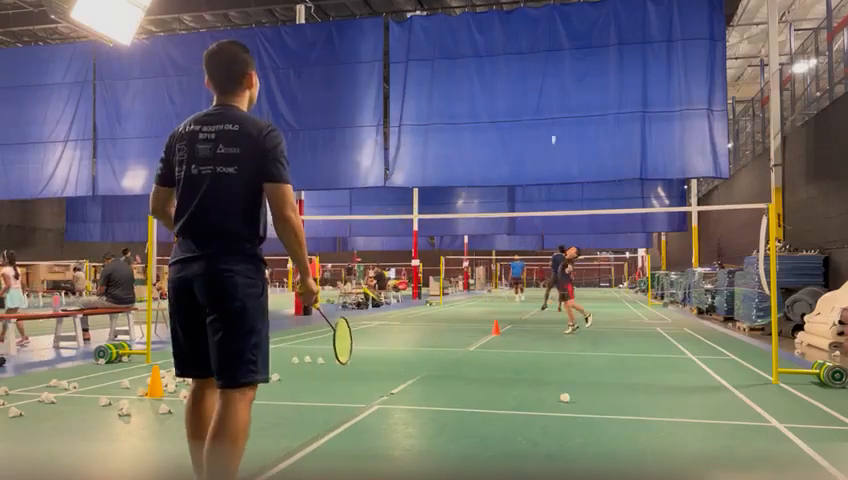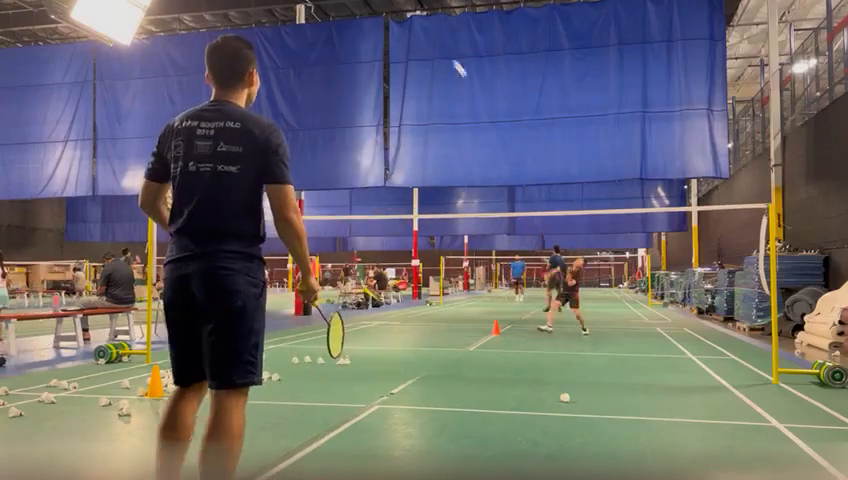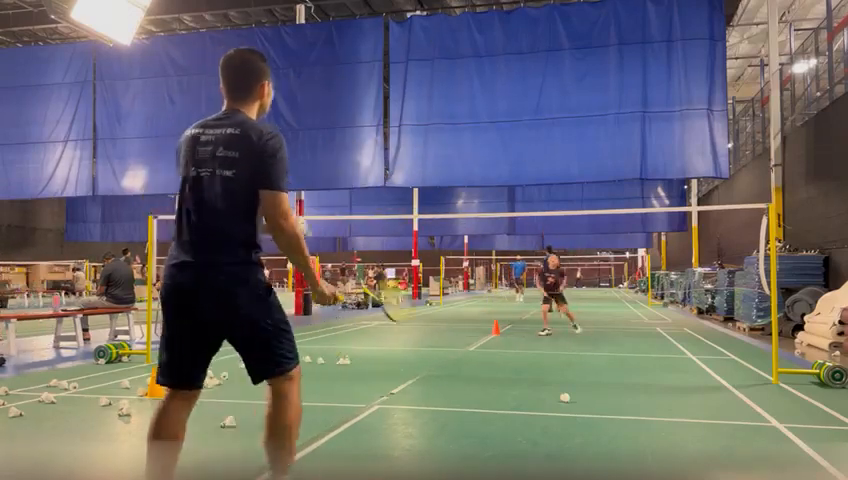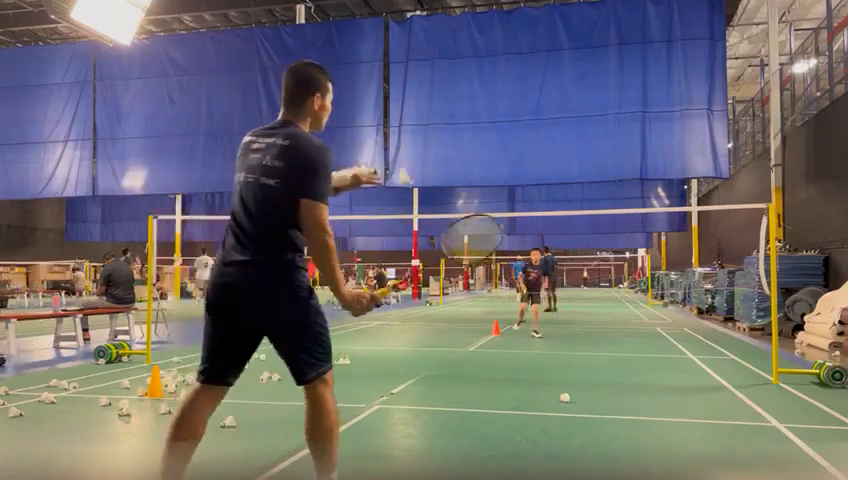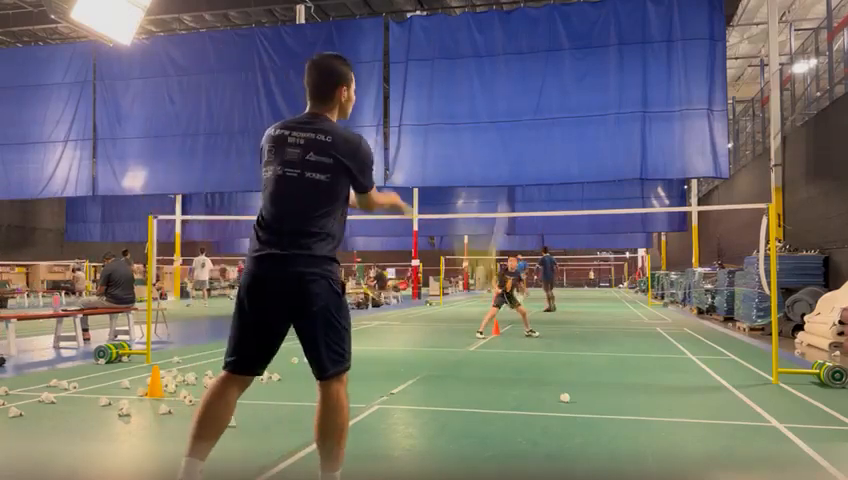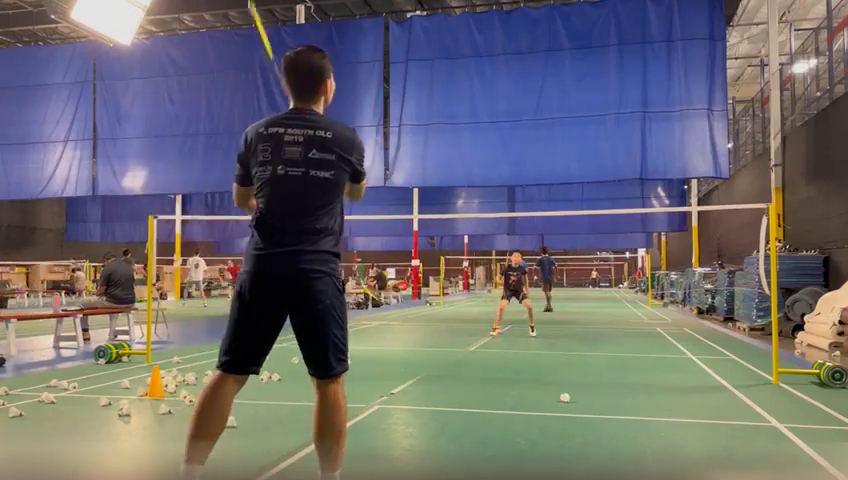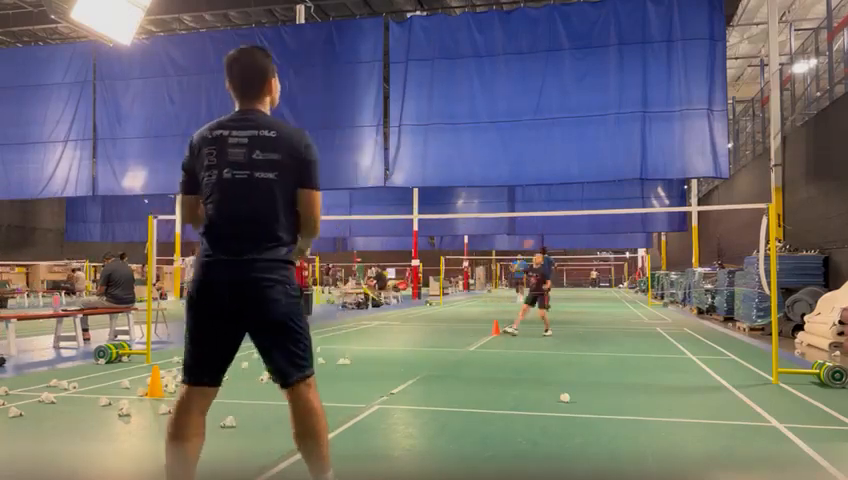
dt=0.3s
person 1, frame 1
left shoulder: (181, 134)
right shoulder: (262, 135)
left elbow: (158, 206)
right elbow: (285, 214)
right wrist: (305, 275)
left hip: (185, 270)
right hip: (235, 272)
left knee: (204, 383)
right knee: (236, 390)
person 1, frame 2
left shoulder: (175, 129)
right shoulder: (263, 133)
left elbow: (148, 202)
right elbow: (286, 214)
right wrist: (307, 273)
left hip: (180, 270)
right hip: (234, 272)
left knee: (189, 387)
right knee: (230, 394)
person 1, frame 3
left shoulder: (191, 137)
right shoulder: (264, 139)
right elbow: (280, 222)
right wrist: (316, 282)
left hip: (181, 277)
right hip: (234, 278)
left knee: (179, 393)
right knee: (285, 379)
person 1, frame 4
left shoulder: (250, 141)
right shoulder: (311, 150)
right elbow: (316, 229)
left wrist: (349, 180)
right wrist: (341, 291)
left hip: (228, 278)
right hip: (278, 281)
left knee: (209, 387)
right knee: (319, 383)
person 1, frame 5
left shoulder: (273, 136)
right shoulder: (352, 145)
right elbow: (369, 200)
right wrist: (393, 203)
left hip: (262, 268)
right hip: (313, 274)
left knee: (234, 374)
right knee: (333, 381)
person 1, frame 6
left shoulder: (255, 134)
right shoulder: (346, 140)
left elbow: (241, 200)
right elbow: (355, 192)
left hip: (260, 268)
right hip: (316, 272)
left knee: (228, 374)
right knee: (329, 381)
person 1, frame 7
left shoulder: (201, 140)
right shoulder: (295, 141)
left elbow: (190, 213)
right elbow: (311, 219)
right wrist: (300, 246)
left hip: (212, 277)
right hip: (269, 277)
left knee: (197, 390)
right knee: (300, 385)
